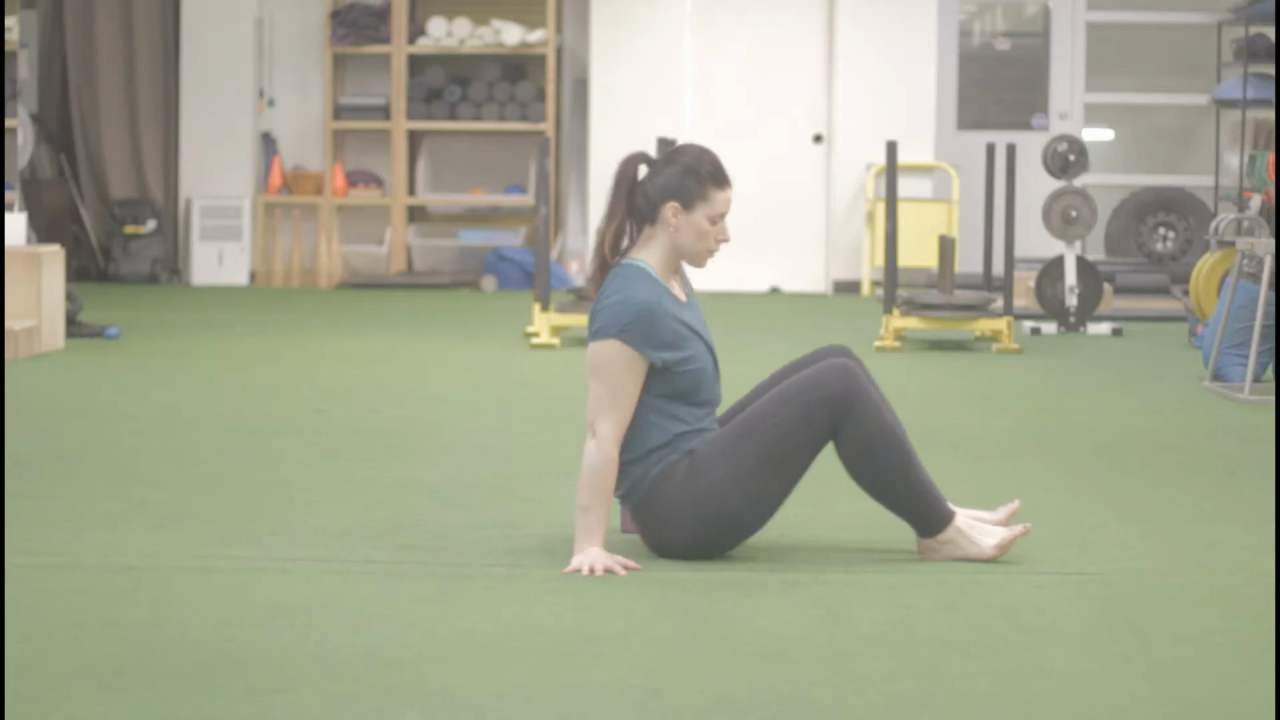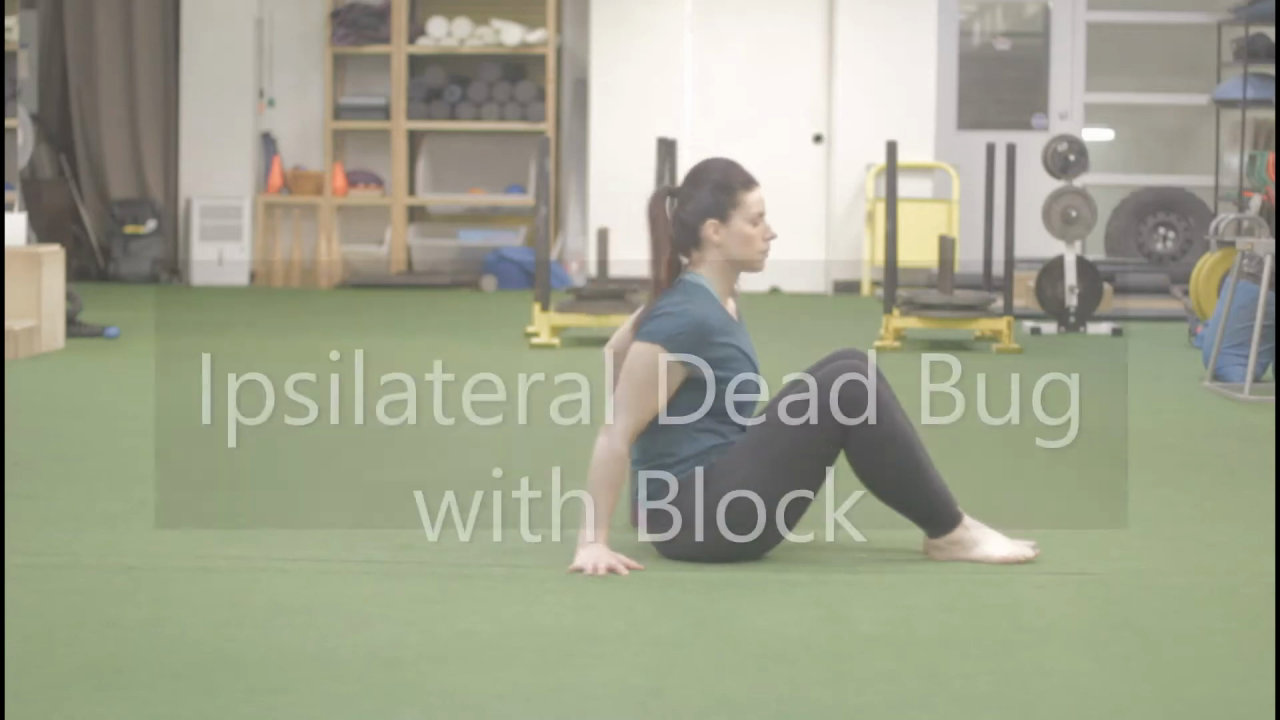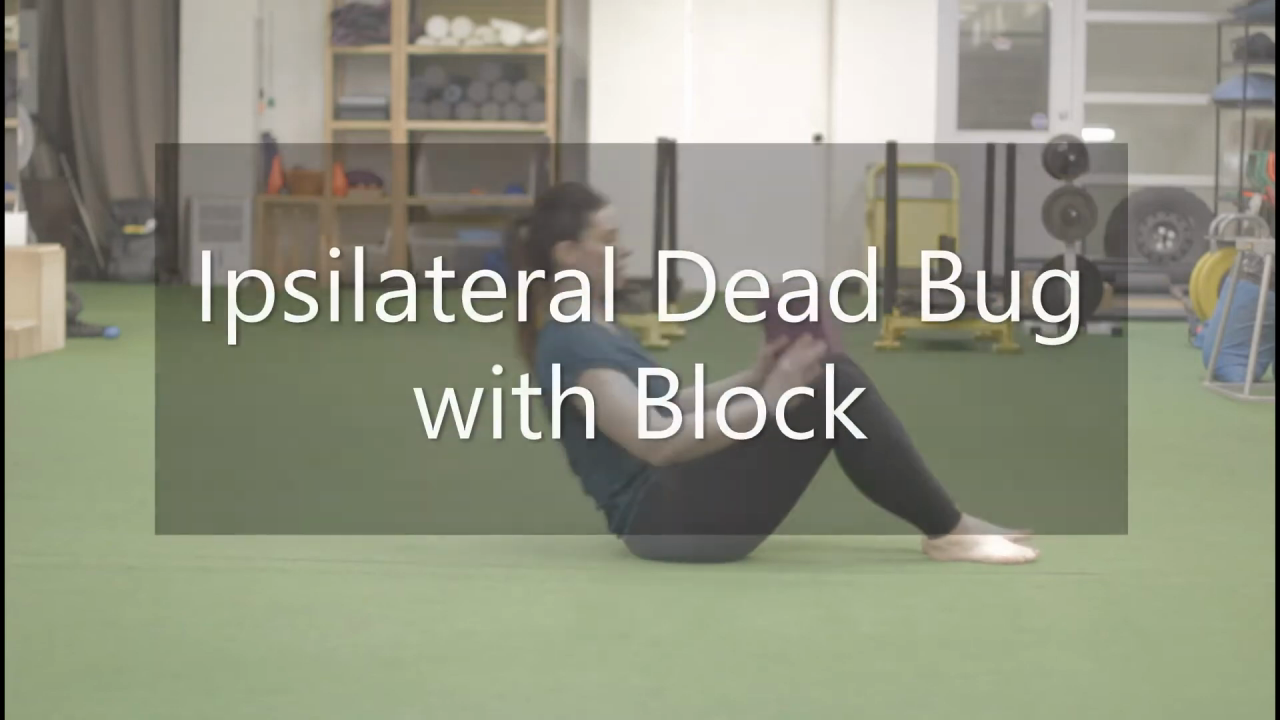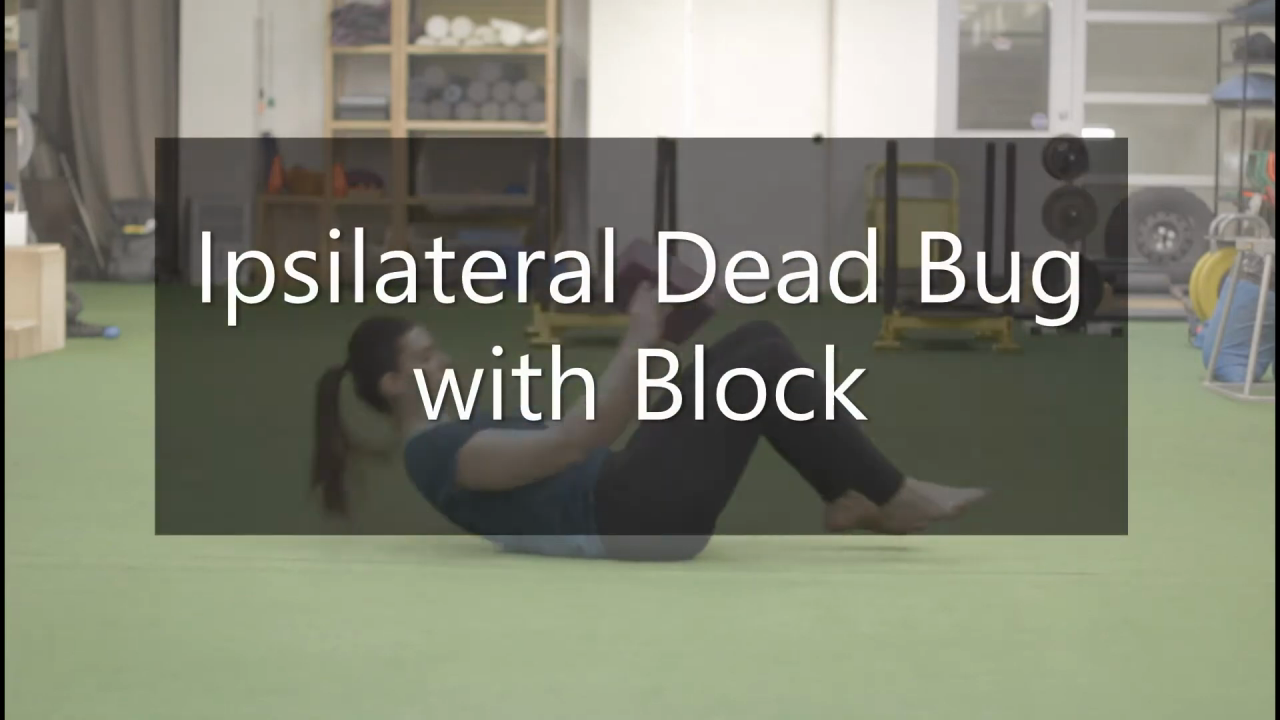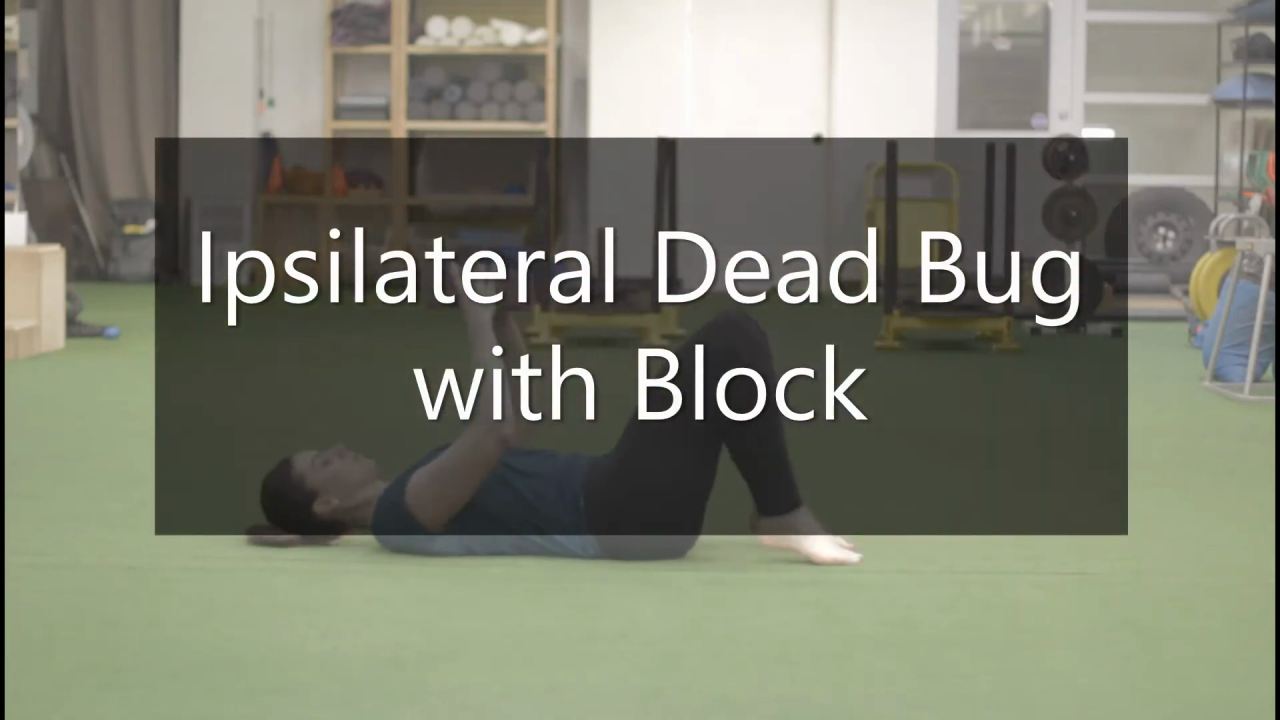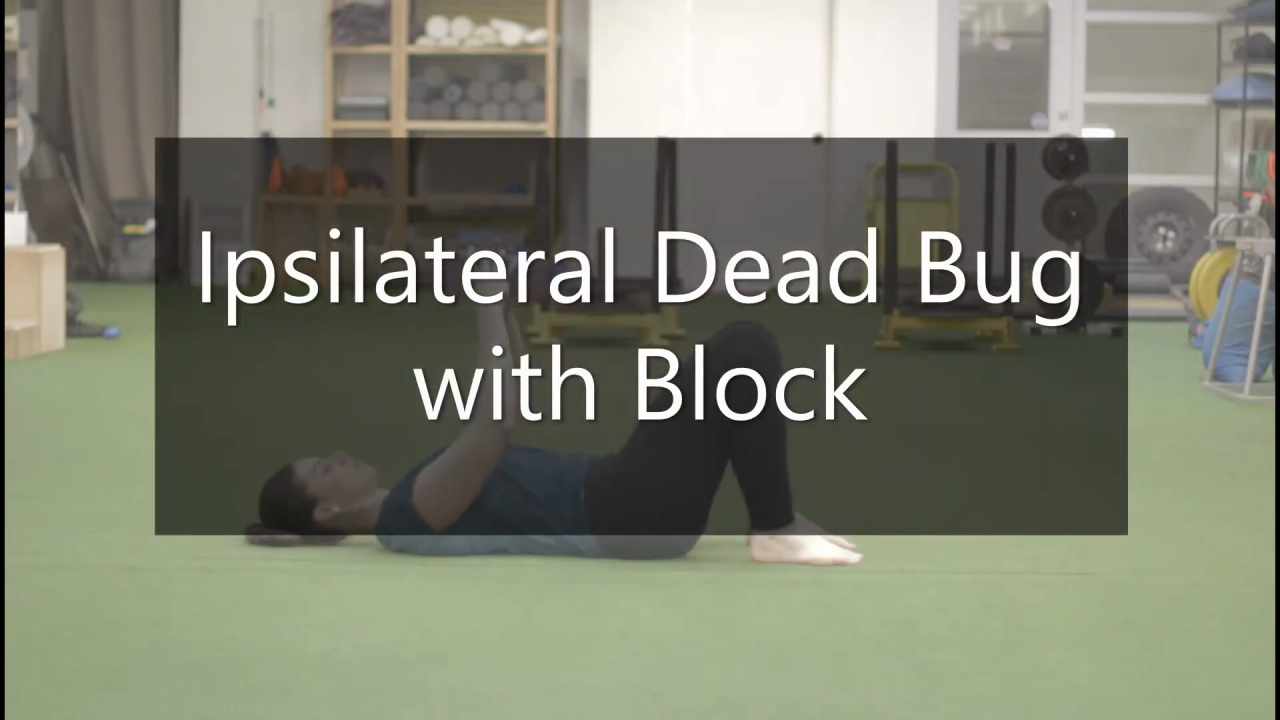
dt=0.4s
person 1, frame 1
left shoulder: (666, 278)
right shoulder: (632, 303)
right elbow: (602, 434)
right wrist: (589, 546)
left hip: (699, 472)
right hip: (678, 508)
left knee: (835, 363)
right knee: (839, 384)
left ankle: (939, 514)
right ankle: (940, 534)
person 1, frame 2
left shoulder: (712, 297)
right shoulder: (689, 318)
left elbow: (621, 349)
right elbow: (616, 432)
right wrist: (593, 541)
left hip: (715, 489)
right hip: (697, 514)
left knee: (849, 370)
right knee: (848, 386)
left ankle: (946, 521)
right ankle: (948, 534)
person 1, frame 3
left shoulder: (587, 331)
right shoulder: (574, 346)
right elbow: (657, 443)
left wrist: (756, 378)
right wrist: (763, 401)
left hip: (680, 502)
right hip: (673, 524)
left knee: (829, 373)
right knee: (835, 390)
left ankle: (944, 519)
right ankle: (948, 534)
person 1, frame 4
left shoulder: (453, 431)
right shoulder: (444, 450)
left elbow: (581, 427)
right elbow: (576, 436)
left wrist: (642, 342)
right wrist: (637, 340)
left hip: (630, 498)
right hip: (640, 525)
left knee: (759, 344)
right knee: (759, 359)
left ankle: (847, 498)
right ankle: (893, 497)
person 1, frame 5
left shoulder: (419, 491)
right shoulder: (405, 515)
left elbow: (518, 414)
right elbow: (493, 430)
left wrist: (503, 316)
right wrist: (476, 322)
left hip: (618, 500)
right hip: (630, 520)
left knee: (732, 333)
right knee: (731, 342)
left ankle: (780, 510)
right ankle: (780, 517)
person 1, frame 6
left shoulder: (422, 496)
right shoulder: (410, 518)
left elbow: (505, 408)
right elbow: (495, 424)
left wrist: (503, 304)
right wrist: (487, 311)
left hip: (622, 500)
right hip: (632, 519)
left knee: (745, 344)
right knee: (744, 356)
left ankle: (777, 519)
right ankle: (776, 531)
